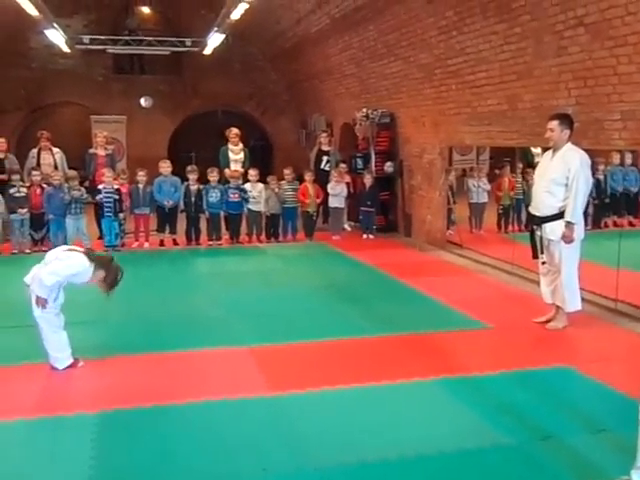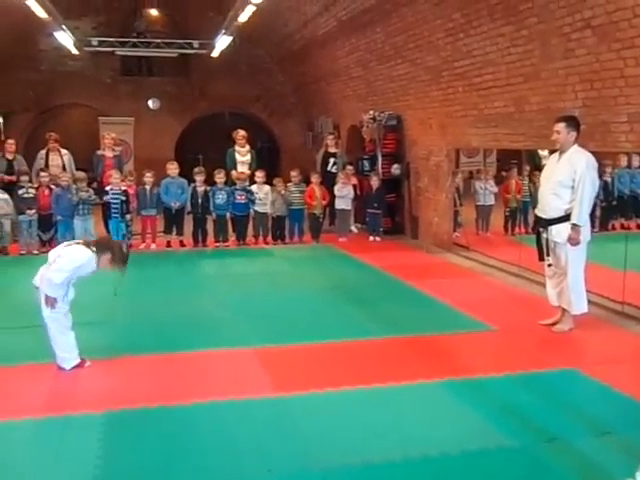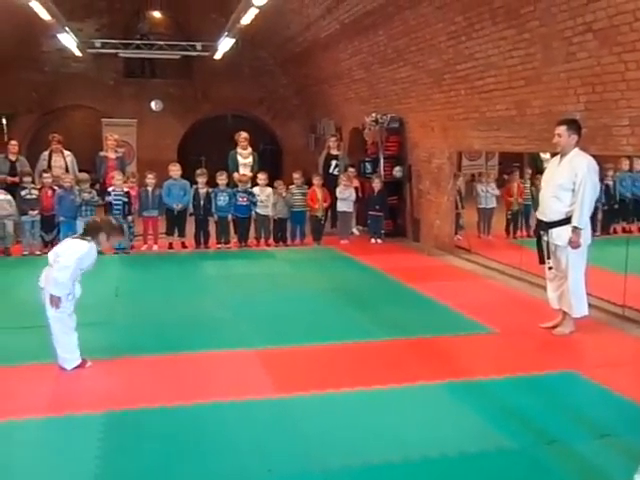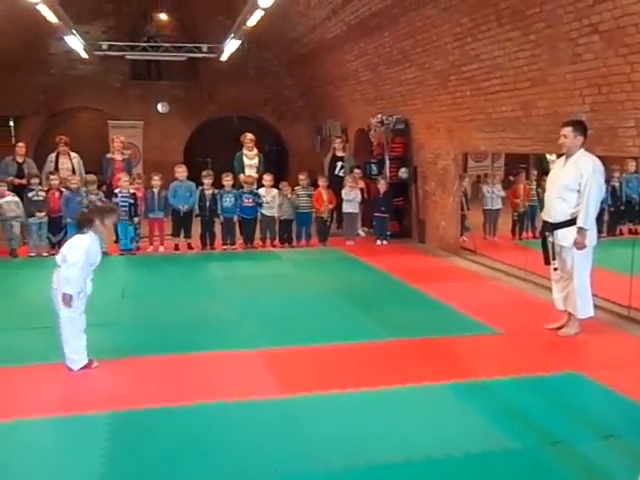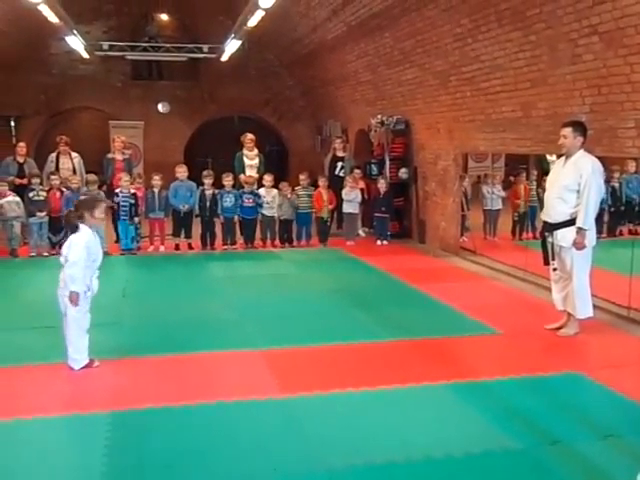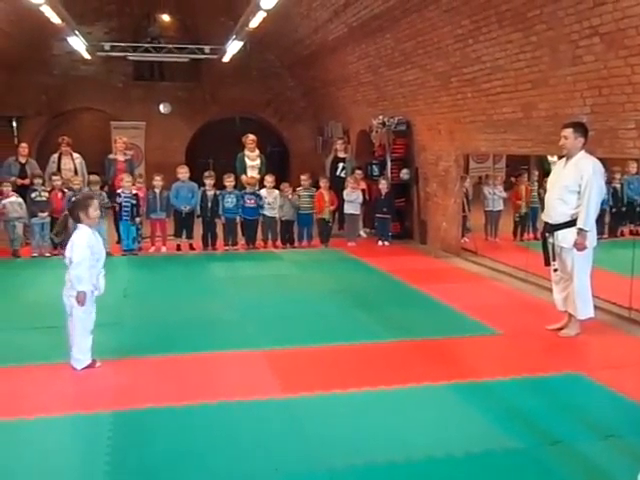
dt=0.1s
person 1, frame 1
left shoulder: (576, 158)
right shoulder: (547, 156)
left elbow: (578, 194)
left wrist: (570, 225)
right wrist: (534, 218)
left hip: (561, 224)
right hip: (543, 223)
left knee: (564, 269)
right knee: (547, 268)
left ankle: (563, 315)
right ankle: (554, 309)
person 1, frame 2
left shoulder: (583, 160)
right shoulder: (554, 159)
left elbow: (584, 196)
left wrist: (576, 227)
right wrist: (540, 220)
left hip: (567, 227)
right hip: (549, 225)
left knee: (570, 271)
right knee: (553, 270)
left ankle: (569, 317)
right ankle: (560, 312)
person 1, frame 3
left shoulder: (583, 163)
right shoulder: (555, 162)
left elbow: (585, 199)
left wrist: (576, 230)
right wrist: (541, 223)
left hip: (567, 230)
right hip: (550, 228)
left knee: (570, 275)
right knee: (554, 274)
left ankle: (569, 320)
right ankle: (561, 315)
person 1, frame 4
left shoulder: (589, 164)
right shoulder: (560, 163)
left elbow: (590, 200)
left wrist: (582, 231)
right wrist: (547, 224)
left hip: (573, 231)
right hip: (555, 230)
left knee: (576, 276)
right knee: (559, 275)
left ankle: (575, 321)
right ankle: (566, 316)
person 1, frame 5
left shoulder: (588, 165)
right shoulder: (560, 163)
left elbow: (589, 201)
left wrist: (581, 232)
right wrist: (546, 225)
left hip: (572, 231)
right hip: (555, 230)
left knee: (575, 276)
right knee: (558, 275)
left ankle: (574, 321)
right ankle: (565, 316)
person 1, frame 6
left shoulder: (589, 166)
right shoulder: (560, 165)
left elbow: (590, 201)
left wrist: (582, 232)
right wrist: (547, 225)
left hip: (573, 232)
right hip: (556, 231)
left knee: (576, 276)
right knee: (559, 276)
left ankle: (576, 322)
right ankle: (567, 317)
person 2, frame 1
left shoulder: (88, 262)
right shoulder: (81, 266)
right elbow: (48, 275)
right wrist: (42, 295)
left hip: (47, 284)
right hip: (42, 285)
left knee: (55, 323)
right knee: (51, 324)
left ankle: (62, 358)
right ankle: (61, 361)
person 2, frame 2
left shoulder: (89, 253)
right shoulder: (85, 257)
right elbow: (59, 271)
left wrist: (53, 292)
right wrist: (51, 293)
left hip: (56, 285)
right hip: (51, 287)
left knee: (63, 323)
right knee: (59, 325)
left ankle: (69, 357)
right ankle: (68, 361)
person 2, frame 3
left shoulder: (88, 244)
right shoulder: (83, 248)
right elbow: (62, 269)
left wrist: (59, 292)
right wrist: (55, 293)
left hip: (62, 287)
right hip: (57, 289)
left knee: (66, 322)
right knee: (62, 324)
left ankle: (72, 358)
right ankle: (70, 361)
person 2, frame 4
left shoulder: (90, 237)
right shoulder: (84, 241)
right elbow: (71, 267)
left wrist: (72, 289)
right wrist: (68, 292)
left hip: (76, 287)
right hip: (68, 288)
left knee: (77, 323)
right knee: (72, 324)
left ankle: (78, 358)
right ankle: (77, 361)
person 2, frame 5
left shoulder: (88, 234)
right shoulder: (82, 237)
right elbow: (74, 266)
left wrist: (79, 289)
right wrist: (74, 290)
left hip: (82, 287)
right hip: (77, 288)
left knee: (79, 323)
right knee: (77, 323)
left ankle: (79, 357)
right ankle: (78, 360)
person 2, frame 6
left shoulder: (90, 233)
right shoulder: (82, 237)
right elbow: (78, 266)
right wrist: (81, 290)
left hip: (87, 287)
right hip: (81, 289)
left knee: (84, 324)
right knee: (81, 324)
left ankle: (81, 357)
right ankle: (81, 360)
